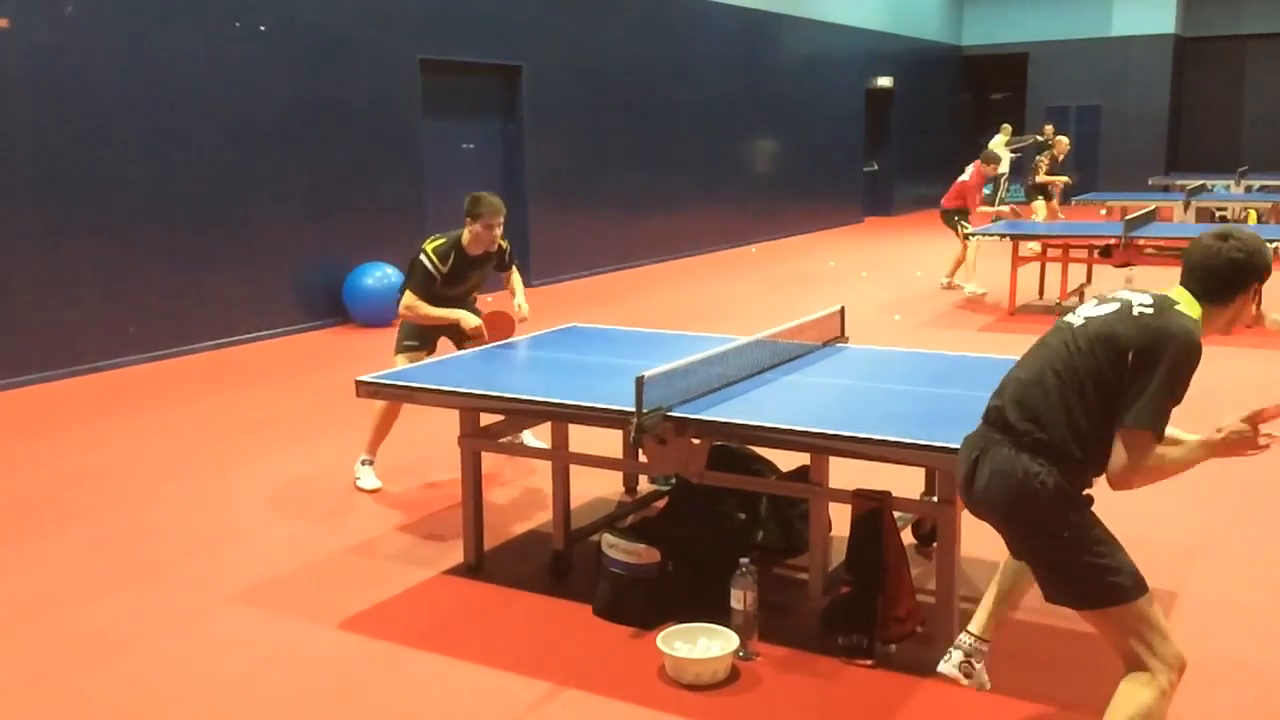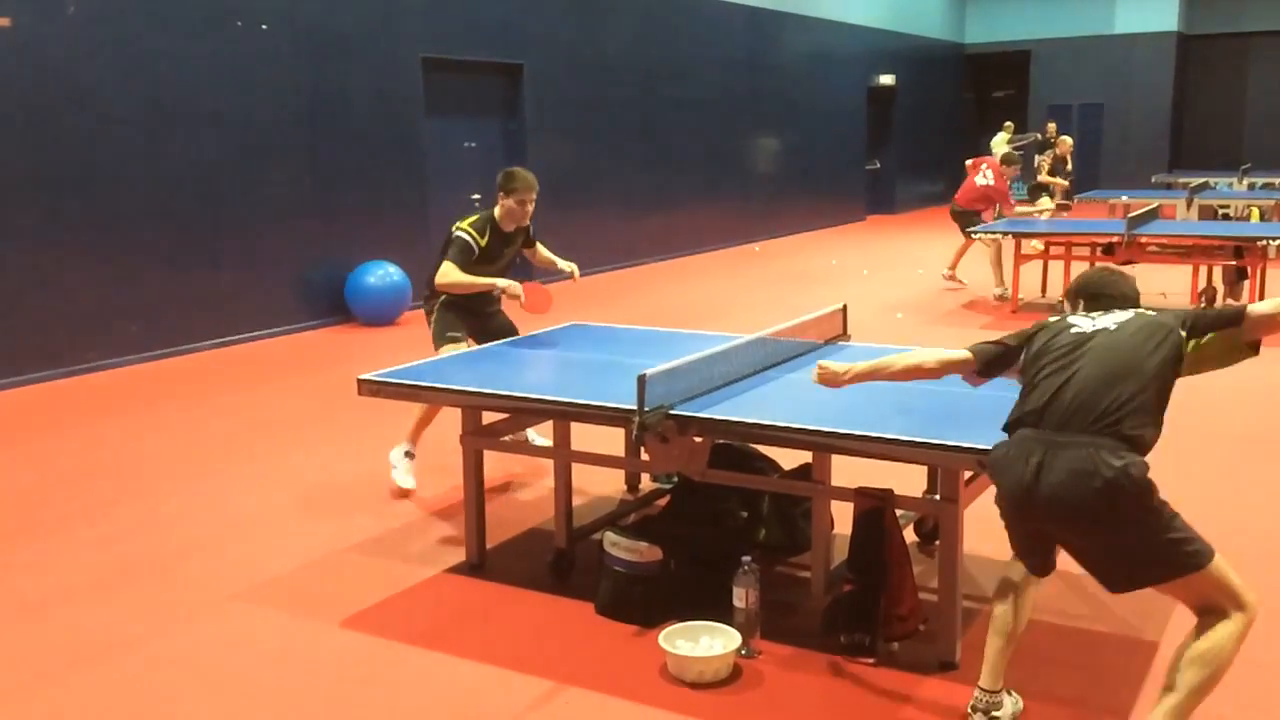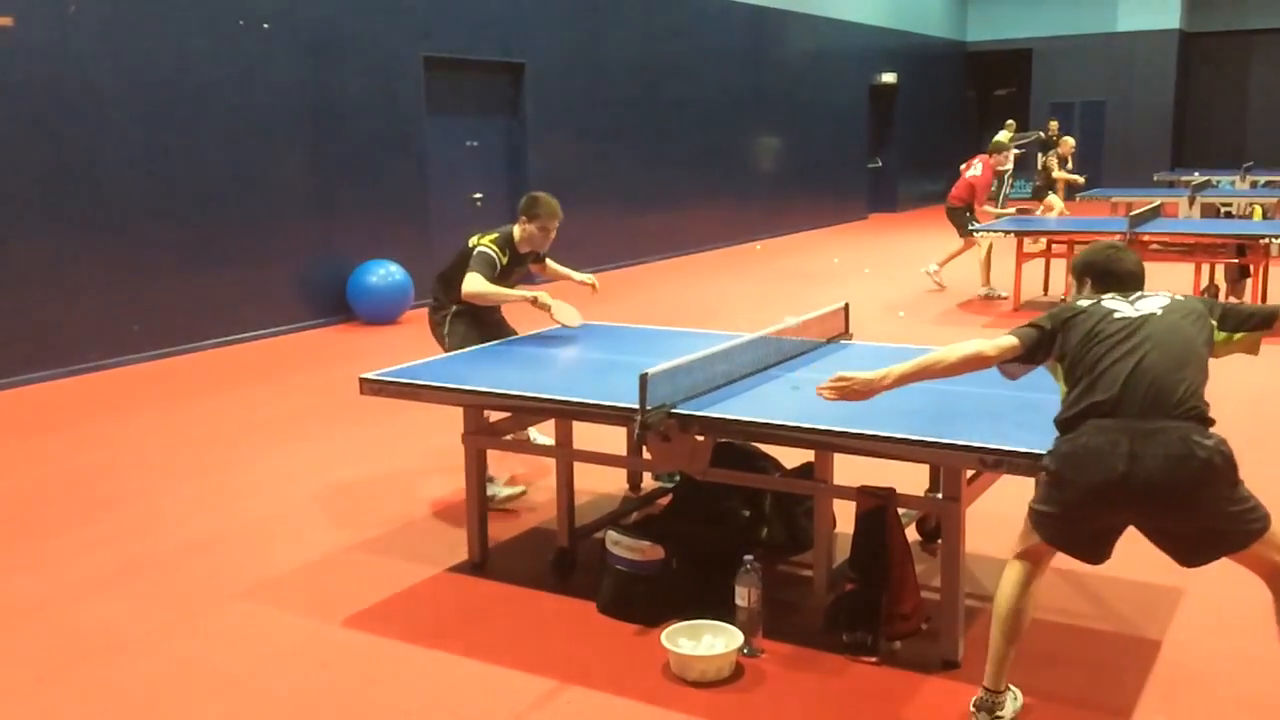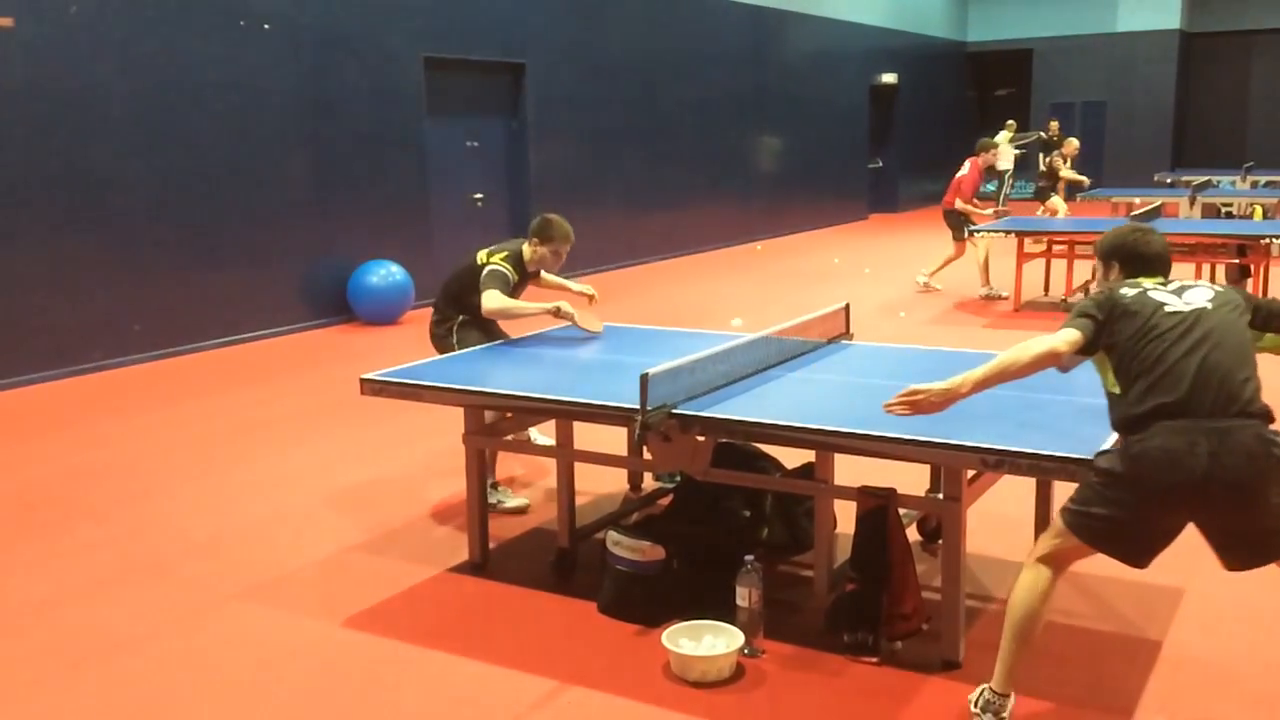
dt=0.4s
person 1, frame 1
left shoulder: (1123, 302)
right shoulder: (1175, 334)
right elbow: (1124, 471)
left wrist: (1200, 441)
right wrist: (1208, 449)
left hip: (979, 458)
right hip: (1029, 480)
left knee: (1041, 543)
right knee: (1159, 663)
left ankle: (972, 649)
person 1, frame 2
left shoulder: (1046, 332)
right shoulder: (1171, 325)
left elbow: (936, 361)
right elbow: (1268, 313)
left wrist: (853, 372)
left hip: (1021, 467)
right hip: (1100, 477)
left knee: (1027, 566)
right knee: (1230, 612)
person 1, frame 3
left shoulder: (1072, 315)
right shoulder: (1195, 308)
left elbow: (985, 351)
left wrist: (881, 380)
left hip: (1089, 456)
right hip: (1184, 457)
left knee: (1028, 557)
person 1, frame 4
left shoulder: (1111, 301)
right shoulder: (1229, 298)
left elbow: (1056, 346)
left wrist: (957, 388)
left hip: (1154, 455)
left knee: (1046, 558)
person 2, frame 1
left shoulder: (498, 247)
right shoulder: (437, 254)
left elbow: (511, 274)
right elbow: (407, 308)
left wrist: (519, 297)
right wrist: (457, 316)
left hip: (462, 309)
right hip: (423, 313)
left ankle: (516, 432)
right ankle: (366, 460)
person 2, frame 2
left shoulder: (521, 226)
right shoulder: (472, 232)
left elbow: (533, 251)
right elbow: (443, 280)
left wrist: (558, 263)
right wrist: (496, 283)
left hip: (486, 303)
right hip: (450, 303)
left ankle: (519, 431)
right ankle: (406, 451)
person 2, frame 3
left shoulder: (532, 245)
right shoulder: (491, 248)
left elbow: (541, 266)
right elbow: (470, 290)
left wrist: (574, 276)
right wrist: (527, 296)
left hip: (486, 314)
right hip: (453, 313)
left ankle: (522, 430)
person 2, frame 4
left shoulder: (528, 257)
right shoulder: (502, 265)
left elbow: (533, 277)
right elbow: (492, 307)
left wrist: (570, 286)
right wrist: (548, 307)
left hip: (477, 321)
right hip: (453, 325)
left ankle: (521, 431)
right ankle: (486, 487)
